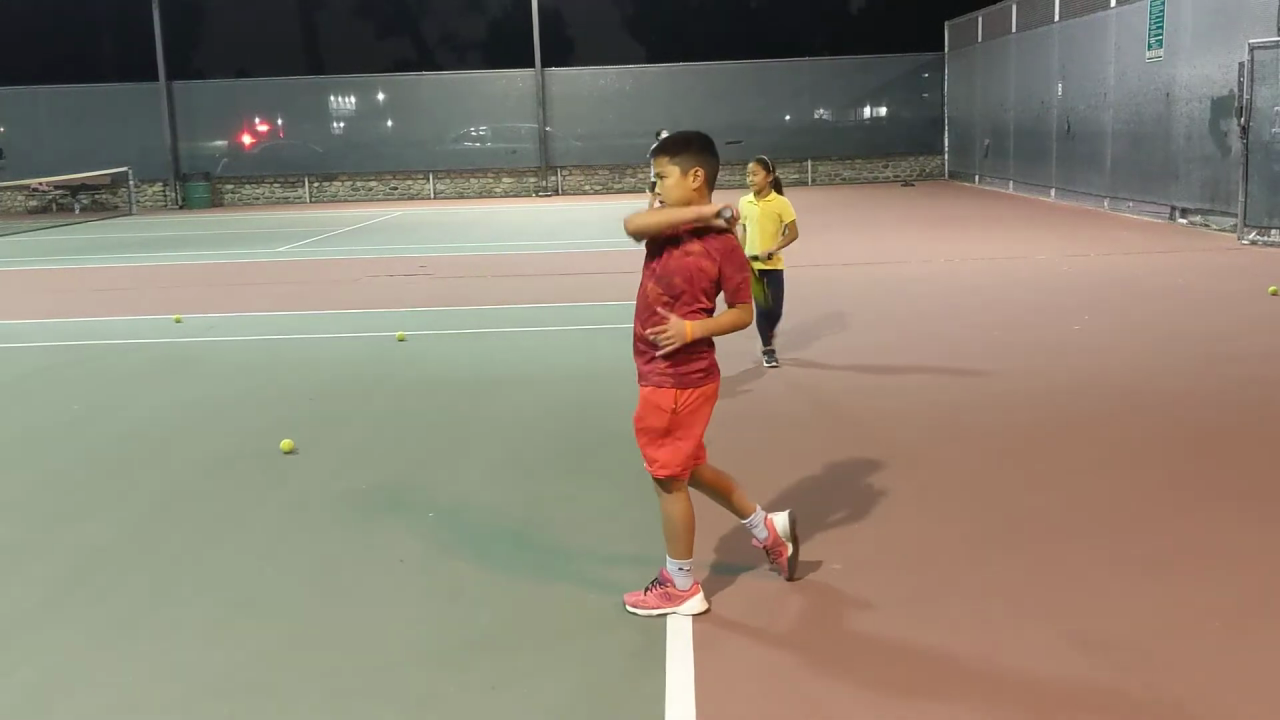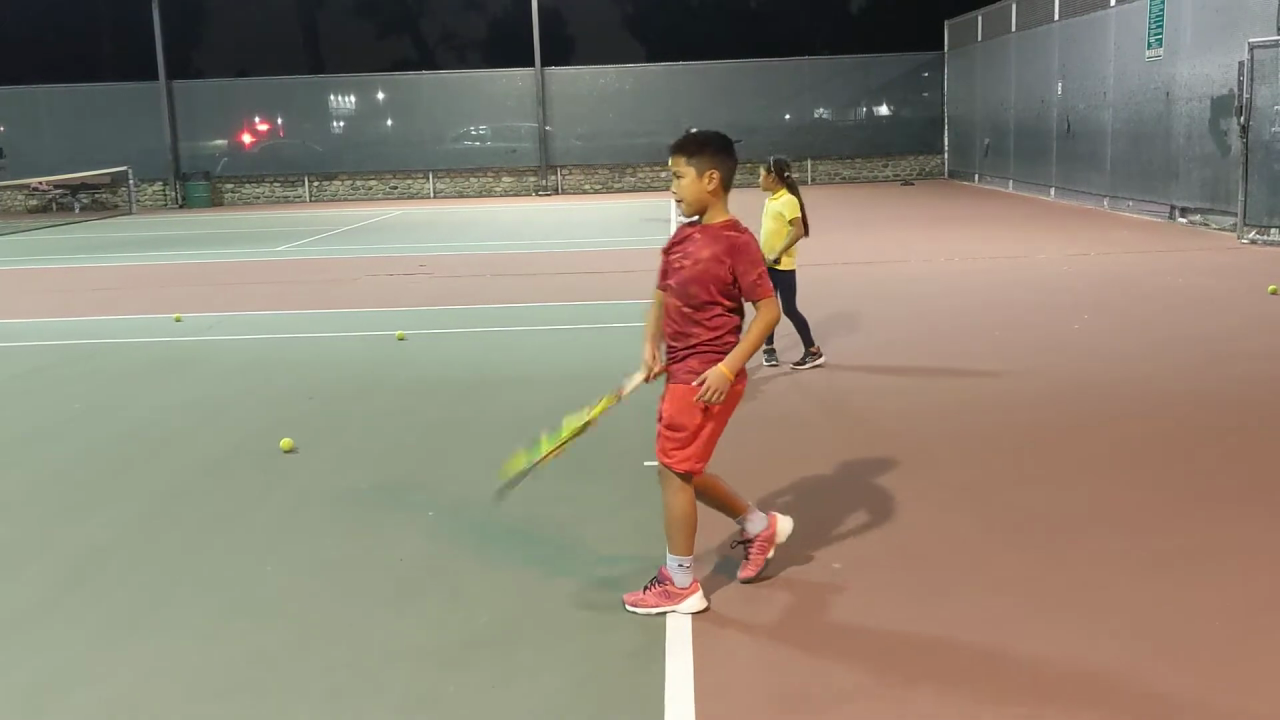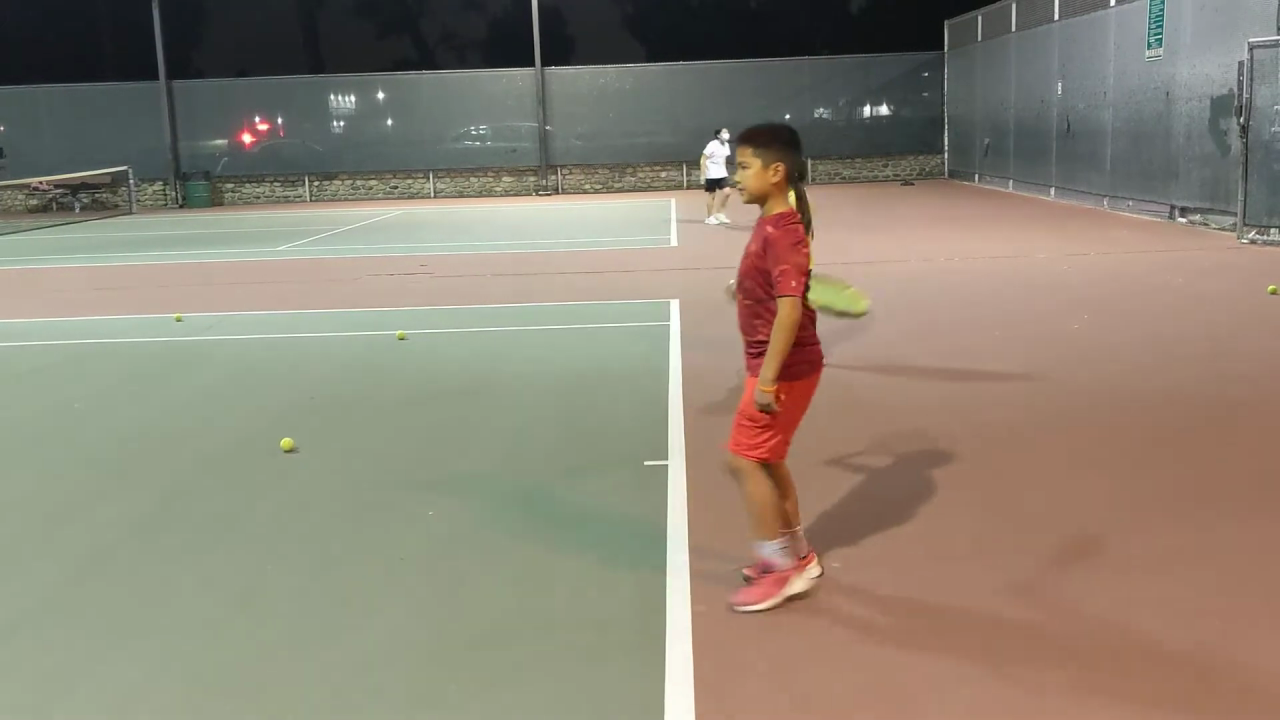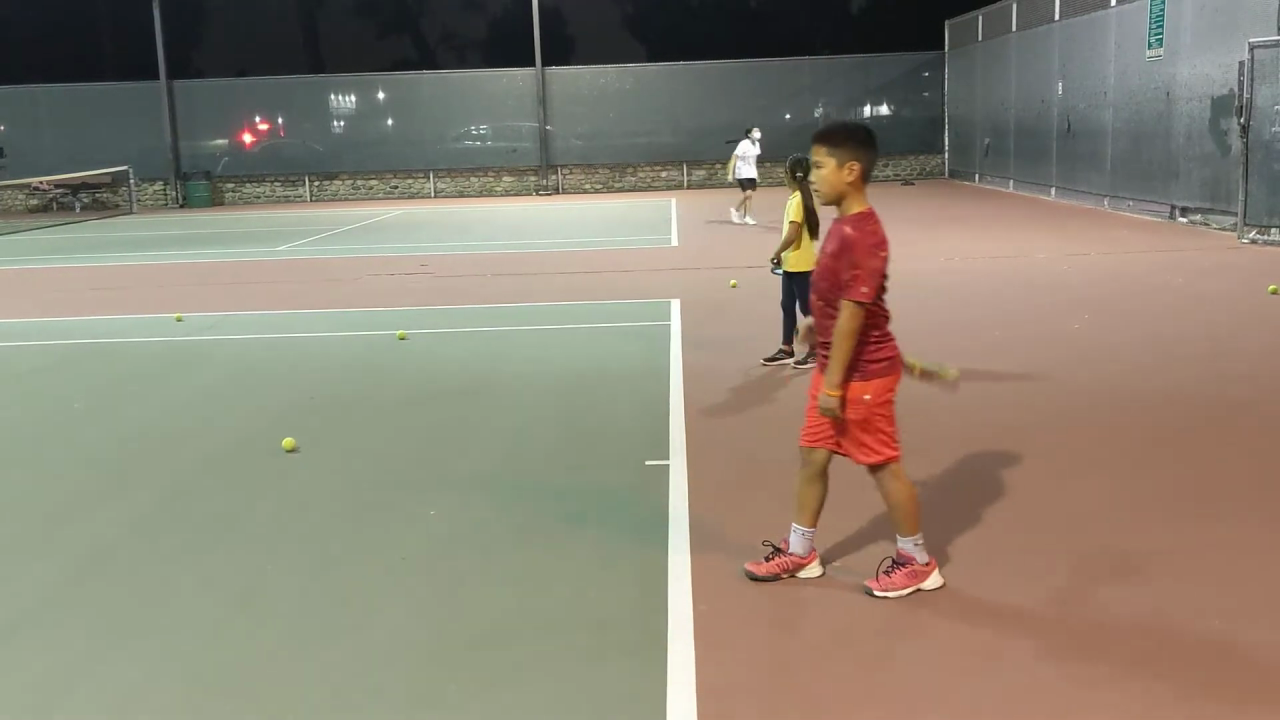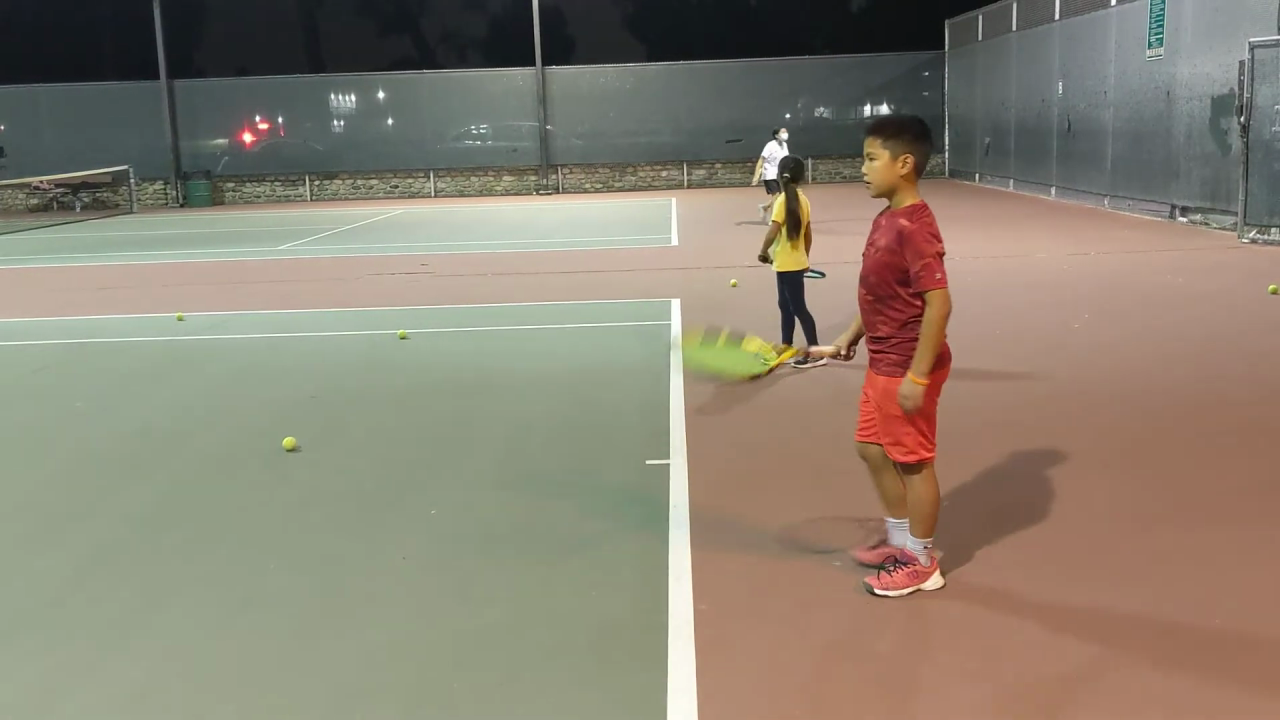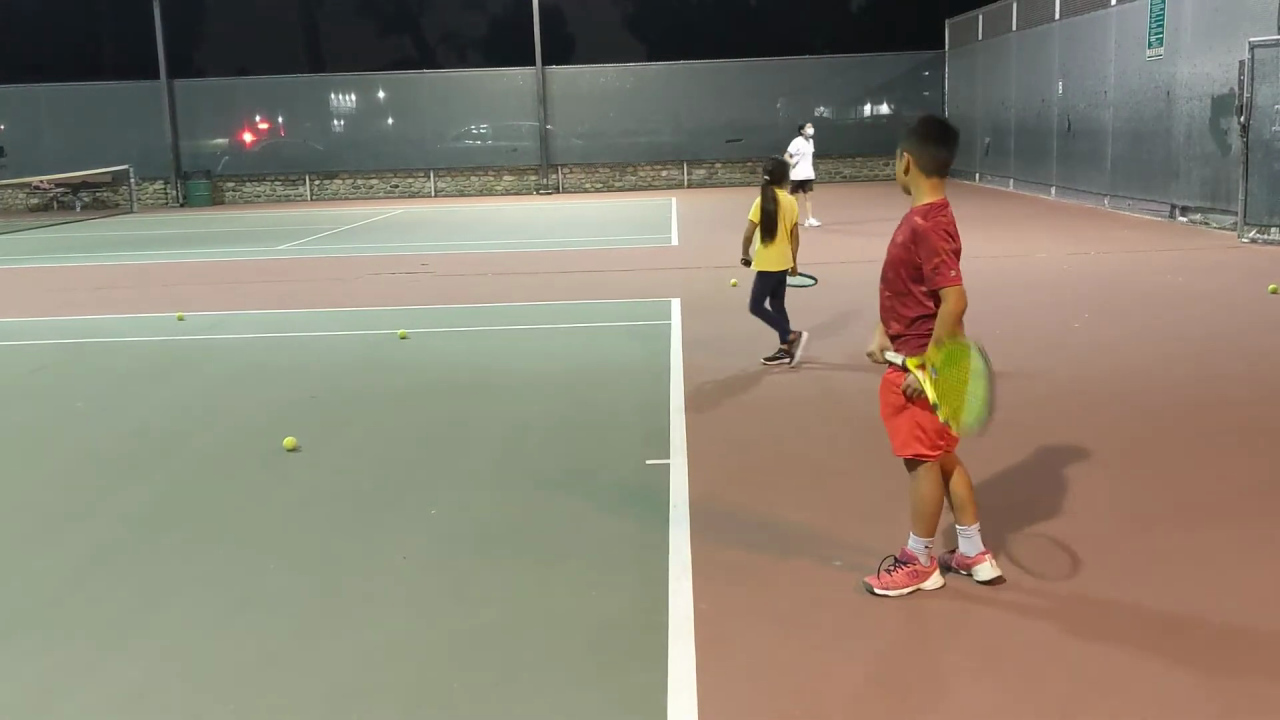
dt=0.4s
person 1, frame 1
left shoulder: (725, 244)
right shoulder: (669, 226)
left elbow: (744, 312)
right elbow: (632, 224)
left wrist: (695, 329)
right wrist: (698, 214)
left hip: (680, 378)
right hip: (661, 376)
left knee: (668, 478)
right knee: (689, 468)
left ankle: (681, 586)
right ankle: (768, 529)
person 1, frame 2
left shoulder: (738, 241)
right shoulder: (680, 238)
left elbow: (768, 310)
right elbow: (663, 301)
left wrist: (731, 365)
right wrist: (651, 348)
left hip: (706, 379)
right hip: (680, 374)
left knee: (675, 474)
right knee: (683, 471)
left ankle: (680, 585)
right ankle: (761, 525)
person 1, frame 3
left shoulder: (779, 233)
right shoulder: (773, 225)
left elbow: (789, 309)
left wrist: (767, 378)
right wrist: (746, 291)
left hip: (782, 371)
right hip: (776, 367)
left knee: (744, 461)
right knee: (769, 461)
left ankle: (778, 566)
right ankle: (795, 553)
person 1, frame 4
left shoulder: (859, 236)
right shoulder: (846, 226)
left elbow: (853, 315)
left wrist: (833, 384)
right wrist: (816, 321)
left hip: (863, 373)
right hip: (838, 369)
left knee: (882, 464)
right knee: (812, 456)
left ankle: (917, 561)
right ankle: (799, 550)
person 1, frame 5
left shoulder: (913, 228)
right shoulder: (886, 220)
left elbow: (938, 304)
left wrist: (917, 375)
right wrist: (852, 334)
left hip: (910, 367)
right hip: (884, 363)
left knee: (912, 461)
right knee: (873, 448)
left ankle: (920, 561)
right ankle: (902, 541)
person 1, frame 6
left shoulder: (927, 226)
right shoulder: (919, 217)
left elbow: (954, 301)
right wrist: (881, 333)
left hip: (921, 362)
right hip: (910, 355)
left knee: (921, 459)
right knee: (941, 454)
left ankle: (920, 561)
right ankle: (974, 552)
person 2, frame 1
left shoulder: (781, 203)
right shoulder: (744, 202)
left elbow: (793, 233)
left wrist: (774, 249)
left hip: (774, 264)
right hip: (753, 263)
left knee: (775, 307)
right knee: (761, 306)
left ankle: (769, 332)
right ankle: (768, 348)
person 2, frame 2
left shoulder: (788, 200)
right shoulder: (769, 201)
left elbow: (799, 231)
left wrist: (778, 254)
right wrist: (762, 256)
left hip: (783, 265)
right hip: (768, 264)
left knee: (789, 309)
left ankle: (813, 351)
right ankle: (769, 348)
person 2, frame 3
left shoulder: (791, 200)
right shoulder: (798, 197)
left elbow: (788, 234)
left wrist: (776, 257)
left hip: (795, 264)
right hip: (795, 263)
left knee: (798, 308)
right knee: (791, 308)
left ankle: (813, 353)
person 2, frame 4
left shoulder: (797, 200)
right shoulder: (803, 197)
left elbow: (792, 234)
left wrist: (777, 254)
left hip: (799, 264)
right hip: (793, 264)
left knee: (805, 308)
right knee: (787, 305)
left ankle: (815, 353)
right ankle: (787, 350)
person 2, frame 5
left shoulder: (783, 201)
right shoulder: (802, 199)
left elbow: (772, 233)
right elbow: (808, 235)
left wrist: (763, 252)
right wrist: (805, 258)
left hip: (788, 264)
right hip: (789, 263)
left knee: (798, 308)
right knee: (785, 306)
left ankle: (815, 353)
right ankle: (786, 348)
person 2, frame 6
left shoulder: (763, 201)
right shoulder: (791, 202)
left elbow: (748, 233)
right elbow: (795, 236)
left wrist: (745, 254)
right wrist: (793, 262)
left hip: (768, 264)
right hip: (783, 262)
left knee: (756, 306)
right knee: (777, 305)
left ankle: (793, 337)
right ankle: (786, 348)
